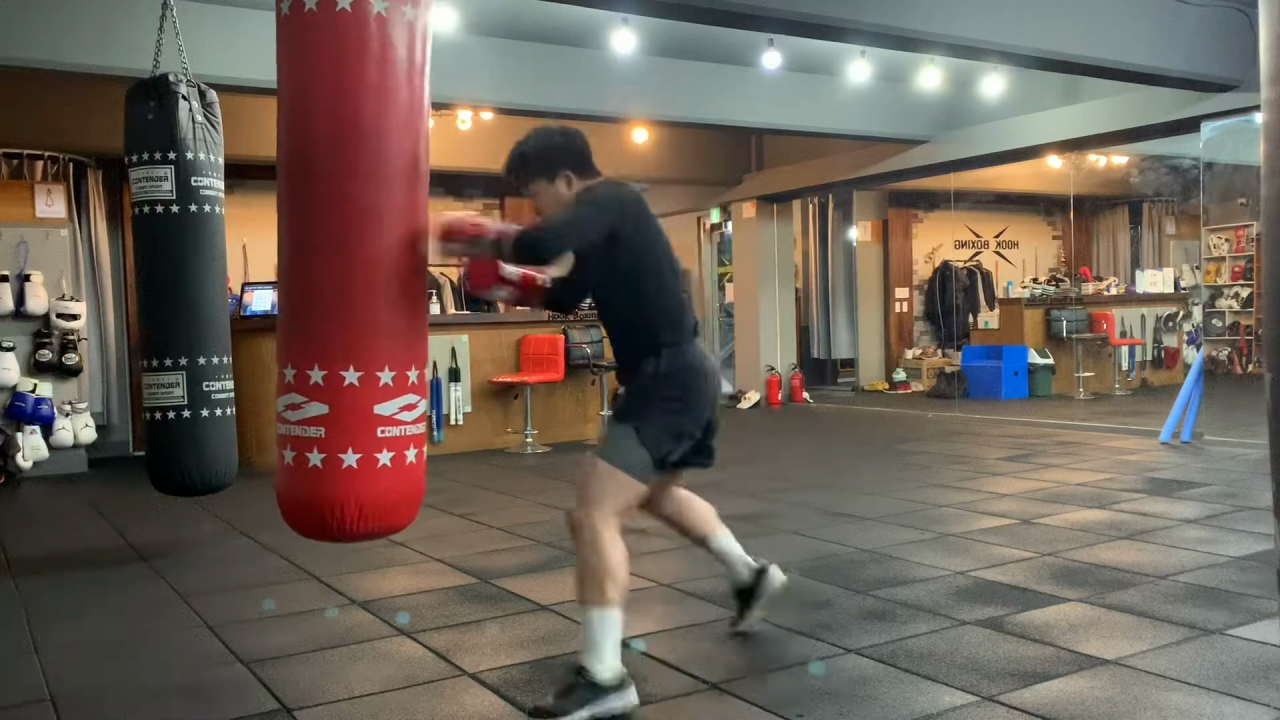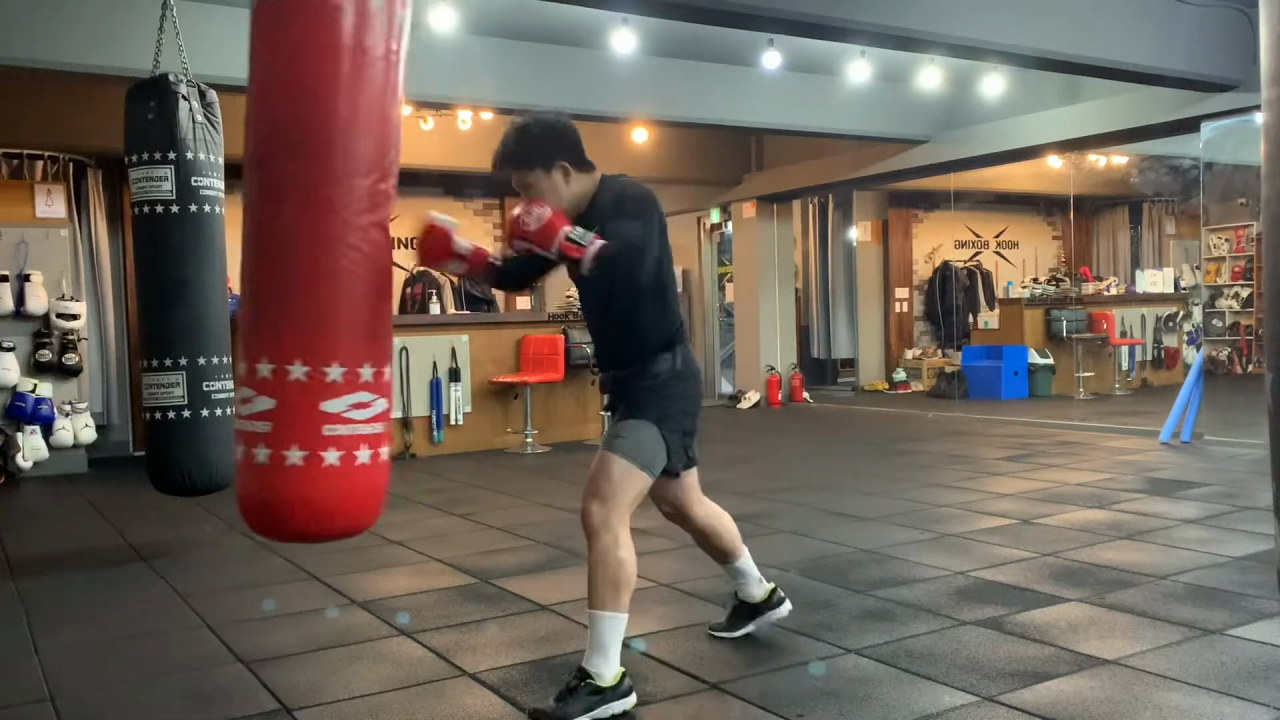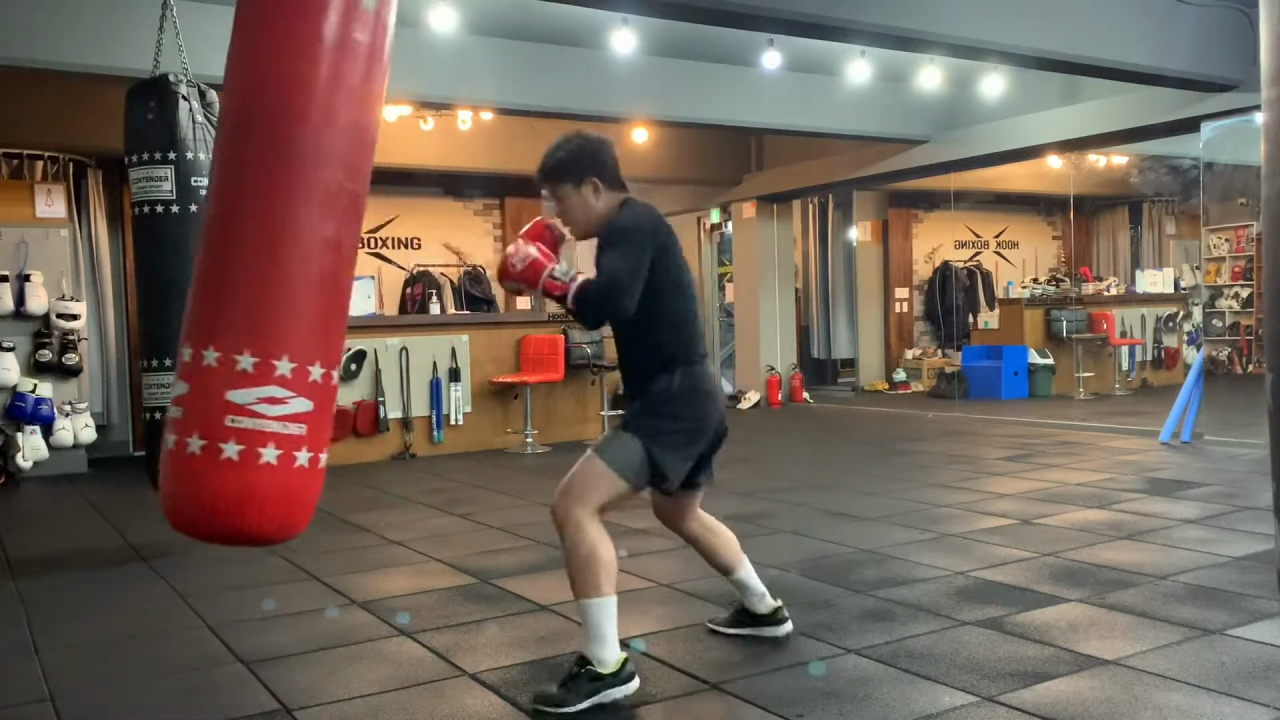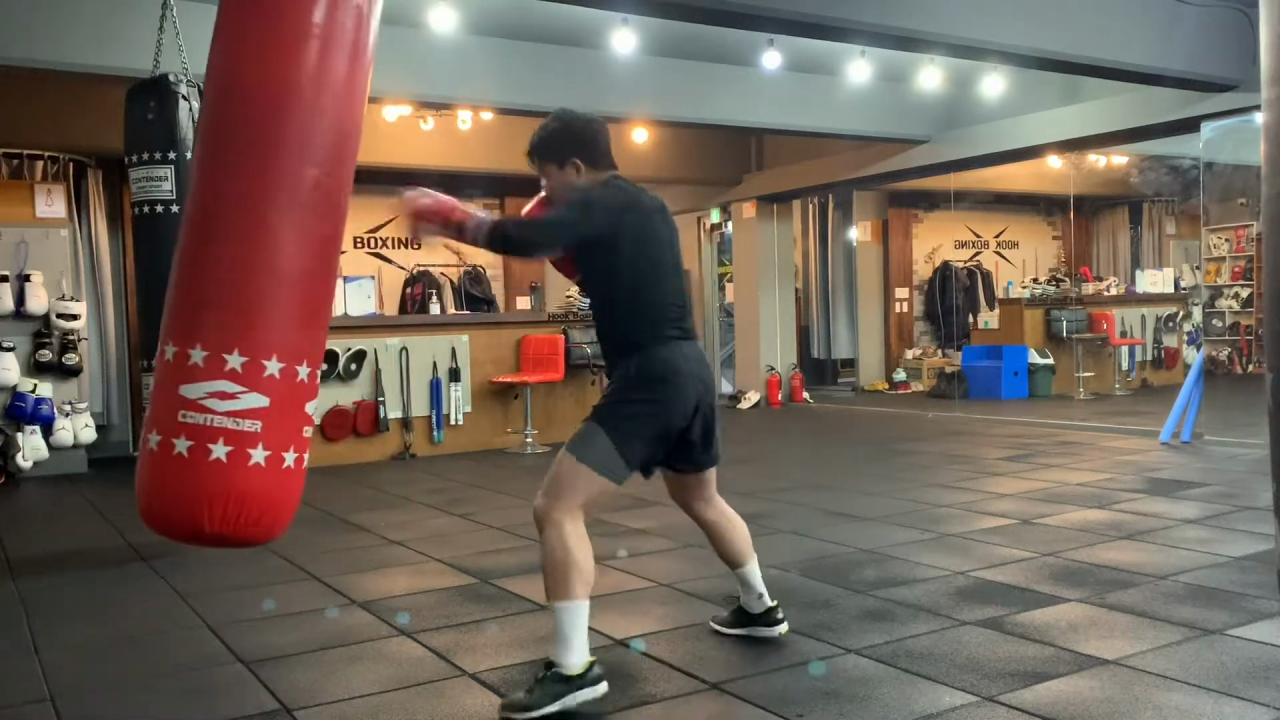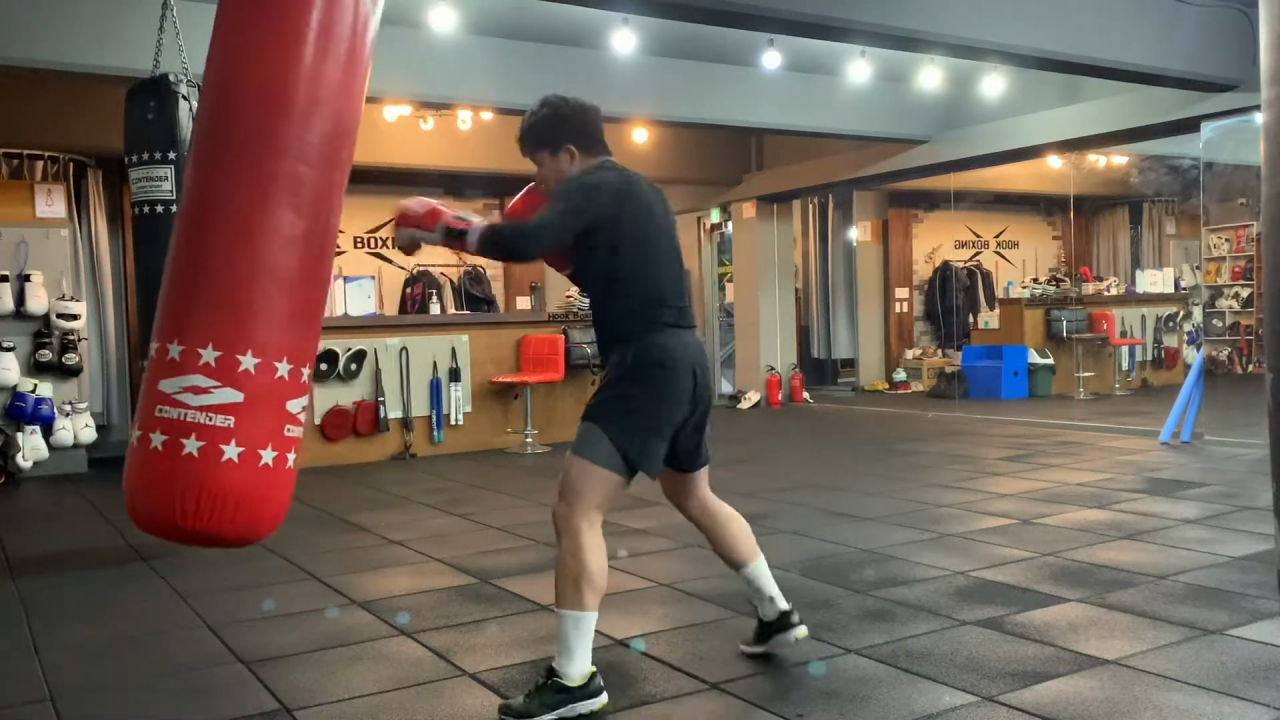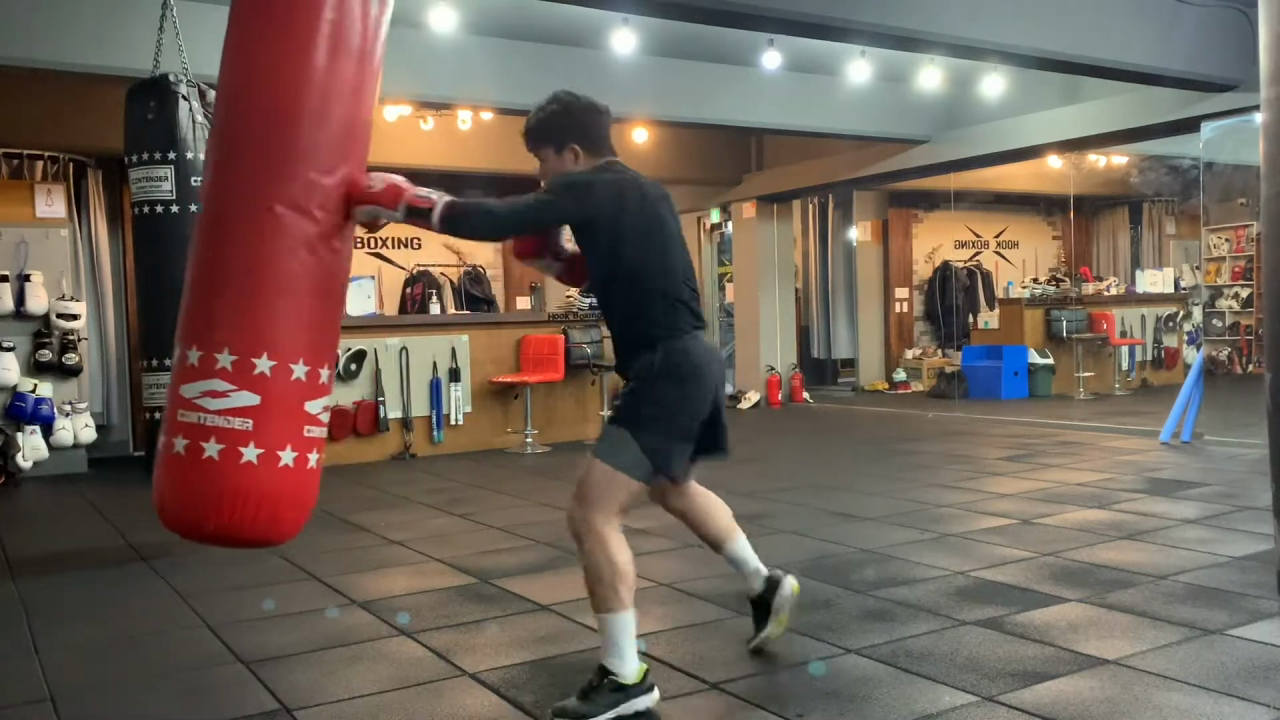
dt=0.2s
person 1, frame 1
left shoulder: (608, 202)
right shoulder: (598, 217)
left elbow: (534, 242)
right elbow: (562, 294)
left wrist: (479, 238)
right wrist: (503, 281)
left hip: (668, 381)
right hip: (675, 378)
left knee: (592, 514)
right knee: (663, 495)
right ankle: (749, 575)
person 1, frame 2
left shoulder: (629, 201)
right shoulder: (572, 213)
left elbow: (634, 275)
right elbow: (518, 275)
left wrist: (563, 238)
right wrist: (462, 252)
left hip: (663, 380)
right hip: (635, 382)
left knee: (602, 511)
right knee: (683, 502)
right ankle: (759, 595)
person 1, frame 3
left shoulder: (632, 224)
right shoulder: (634, 226)
left elbow: (608, 304)
right elbow: (611, 305)
left wrist: (545, 275)
right wrist: (551, 272)
left hip: (676, 397)
right hip: (688, 393)
left knee: (575, 507)
right knee: (681, 514)
left ankle: (606, 665)
right ankle: (762, 608)
person 1, frame 4
left shoulder: (597, 202)
right shoulder: (646, 206)
left elbow: (522, 239)
left wrist: (441, 213)
right wrist: (570, 251)
left hip: (649, 378)
right hip: (689, 370)
left knee: (556, 508)
right knee: (700, 497)
left ankle: (570, 670)
right ankle: (759, 607)
person 1, frame 5
left shoulder: (591, 188)
right shoulder: (638, 191)
left elbow: (524, 241)
left wrist: (441, 226)
right wrist: (562, 254)
left hip: (644, 369)
right hip: (683, 361)
left knee: (577, 511)
right knee: (694, 498)
right ankle: (776, 615)
person 1, frame 6
left shoulder: (593, 191)
right shoulder: (642, 191)
left elbow: (517, 221)
left wrist: (403, 199)
right wrist: (557, 258)
left hip: (669, 373)
right hip: (692, 364)
left knee: (592, 515)
right knee: (676, 489)
right ankle: (763, 585)
